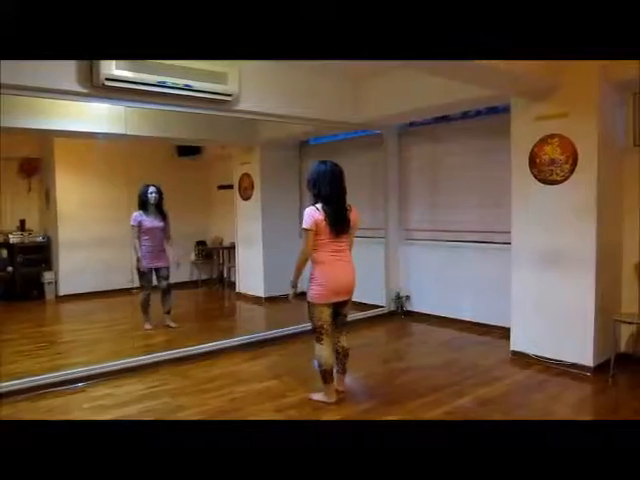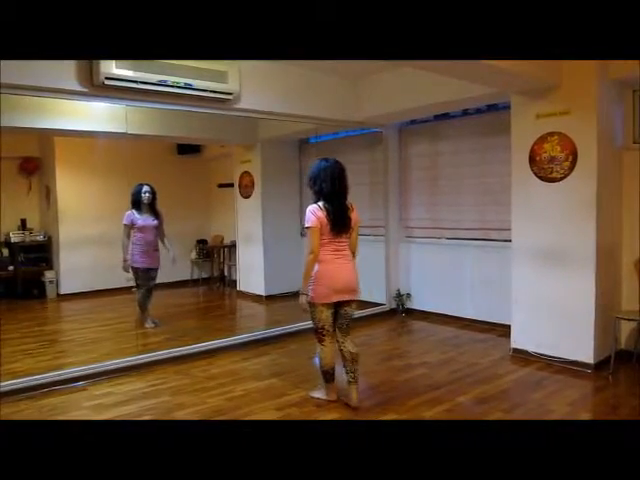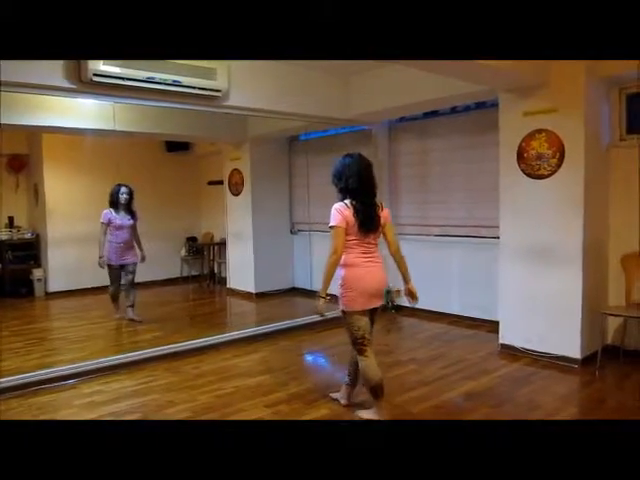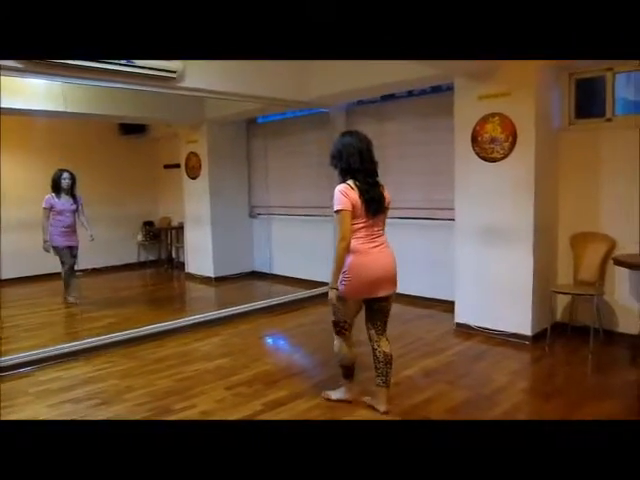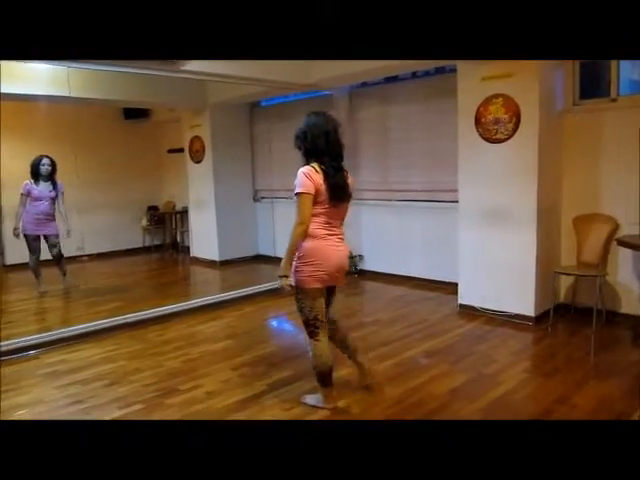
dt=1s
person 1, frame 1
left shoulder: (313, 213)
right shoulder: (350, 212)
left elbow: (306, 253)
right elbow: (348, 246)
left wrist: (294, 282)
left hip: (324, 279)
right hip: (347, 276)
left knee: (322, 337)
right knee: (339, 332)
left ankle: (329, 392)
right ankle: (340, 382)
person 1, frame 2
left shoulder: (315, 211)
right shoulder: (350, 210)
left elbow: (313, 253)
right elbow: (353, 249)
left wrist: (304, 289)
left hip: (325, 279)
right hip: (348, 277)
left knee: (324, 338)
right knee: (344, 335)
left ankle: (329, 390)
right ankle: (353, 392)
person 1, frame 3
left shoulder: (341, 209)
right shoulder: (380, 209)
left elbow: (336, 254)
right elbow: (395, 249)
left wrist: (323, 292)
right wrist: (407, 282)
left hip: (355, 281)
right hip: (377, 278)
left knee: (362, 345)
right knee: (360, 340)
left ankle: (379, 409)
right ankle: (346, 393)
person 1, frame 4
left shoulder: (344, 191)
right shoulder: (380, 190)
left elbow: (344, 240)
left wrist: (333, 283)
left hip: (360, 267)
right hip: (386, 263)
left knee: (341, 328)
right knee: (378, 332)
left ankle: (349, 386)
right ankle: (381, 397)
person 1, frame 5
left shoulder: (308, 173)
right shoulder: (344, 176)
left elbow: (301, 225)
left wrist: (284, 268)
left hip: (313, 257)
right hip: (337, 254)
left knee: (314, 329)
right knee: (322, 320)
left ankle: (326, 395)
right ankle: (359, 365)
person 2, frame 1
left shoulder: (163, 215)
right shoulder: (137, 216)
left elbow: (167, 237)
right elbow: (135, 239)
left wrist: (172, 254)
right wrist: (139, 258)
left hip: (161, 257)
right hip: (145, 257)
left knee: (166, 287)
right knee: (146, 290)
left ankle: (168, 318)
right ankle: (146, 320)
person 2, frame 2
left shoulder: (157, 214)
right shoulder: (131, 215)
left elbow: (162, 235)
right elbow: (126, 238)
left wrist: (171, 251)
right wrist: (125, 259)
left hip: (153, 255)
right hip: (138, 256)
left knee: (150, 288)
right knee: (142, 288)
left ankle: (143, 314)
right ankle: (146, 317)
person 2, frame 3
left shoulder: (132, 214)
right shoulder: (107, 214)
right elbow: (103, 235)
left wrist: (141, 250)
right wrist: (101, 255)
left hip: (129, 252)
right hip: (113, 252)
left knee: (130, 281)
right knee: (115, 283)
left ankle: (130, 312)
right ankle: (117, 310)
person 2, frame 4
left shoulder: (76, 198)
right shoulder: (50, 199)
left elbow: (81, 216)
right elbow: (45, 220)
left wrist: (89, 230)
right wrist: (46, 239)
left hip: (72, 235)
right hip: (57, 235)
left knee: (71, 264)
right knee: (67, 263)
left ankle: (68, 293)
right ankle: (68, 292)
person 2, frame 5
left shoulder: (57, 186)
right shoulder: (28, 185)
left elbow: (61, 206)
right elbow: (21, 207)
left wrist: (67, 224)
right wrist: (16, 225)
left hip: (49, 223)
right hip: (31, 224)
left knee: (56, 253)
right knee: (34, 255)
left ankle: (64, 276)
right ankle: (40, 284)
